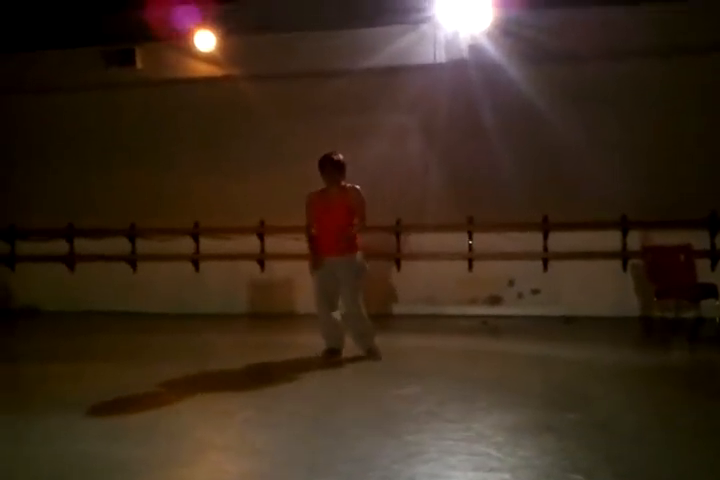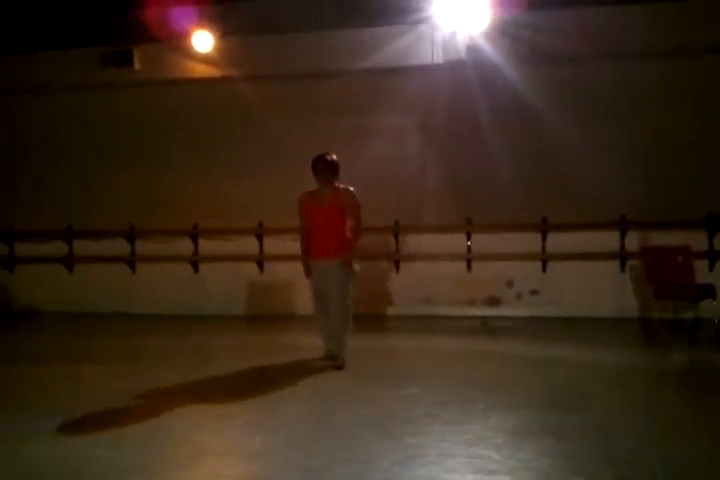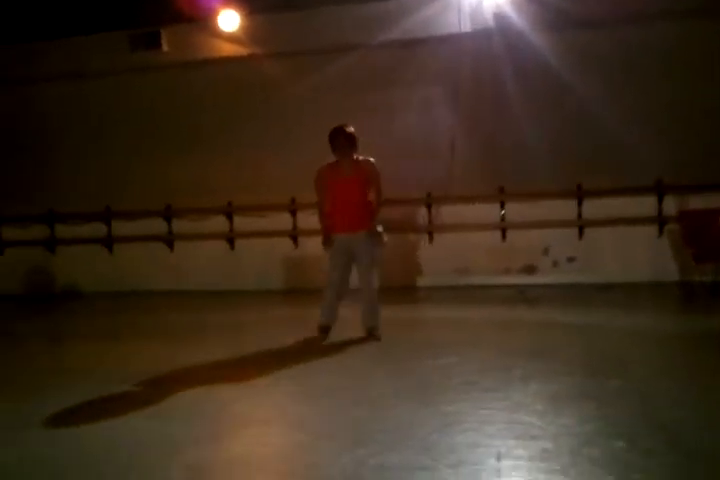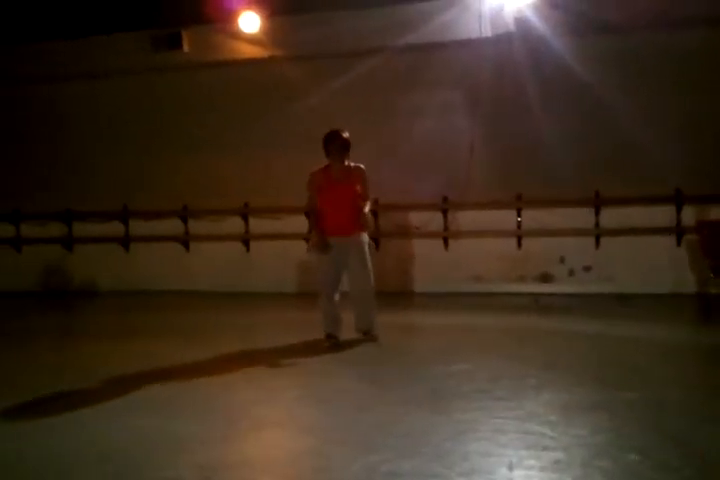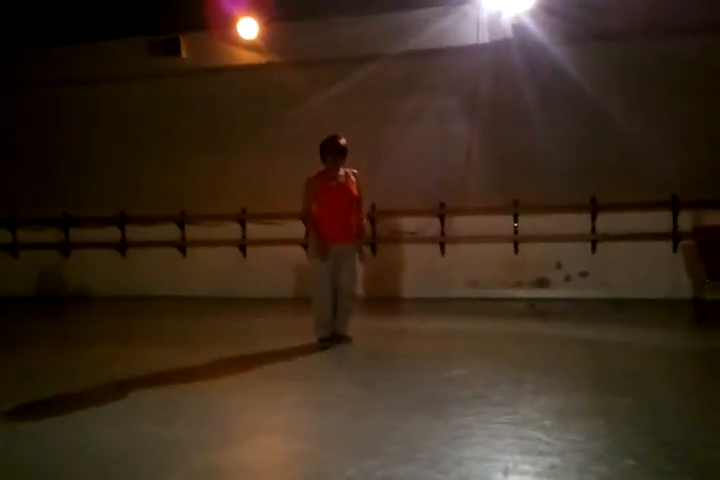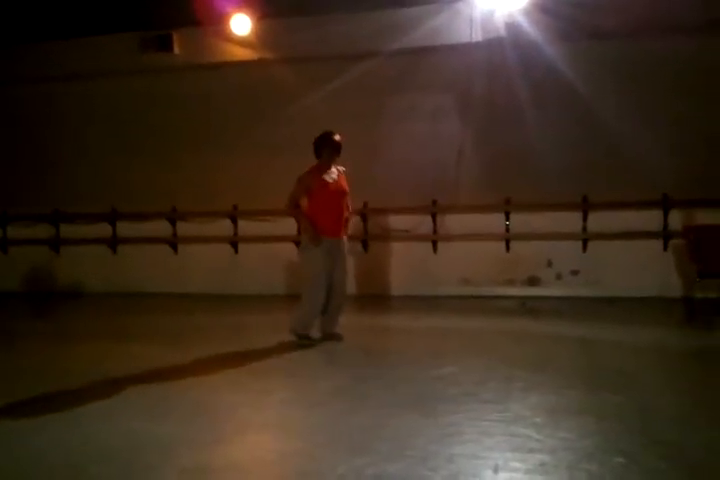
dt=0.5s
person 1, frame 1
left shoulder: (353, 193)
right shoulder: (314, 198)
left elbow: (362, 221)
right elbow: (309, 228)
left wrist: (350, 235)
right wrist: (313, 252)
left hip: (348, 256)
right hip: (323, 258)
left knee: (353, 304)
right knee: (324, 305)
left ankle: (368, 345)
right ankle: (333, 345)
person 1, frame 2
left shoulder: (347, 195)
right shoulder: (306, 199)
left elbow: (356, 225)
right elbow: (305, 231)
left wrist: (350, 252)
right wrist: (305, 259)
left hip: (339, 259)
right hip: (316, 260)
left knee: (339, 306)
right knee: (322, 308)
left ankle: (336, 351)
right ankle: (331, 347)
person 1, frame 3
left shoulder: (368, 166)
right shoulder: (324, 173)
left elbow: (377, 196)
right elbow: (321, 204)
left wrist: (374, 221)
right wrist: (325, 231)
left hip: (364, 233)
right hip: (338, 235)
left knee: (369, 282)
right knee: (335, 282)
left ankle: (371, 325)
right ankle: (326, 322)
person 1, frame 4
left shoulder: (359, 172)
right shoulder: (317, 177)
left elbow: (366, 199)
right elbow: (312, 209)
left wrist: (365, 212)
right wrist: (317, 234)
left hip: (355, 237)
right hip: (329, 239)
left knee: (363, 284)
right knee: (328, 287)
left ankle: (366, 326)
right ankle: (331, 330)
person 1, frame 5
left shoulder: (352, 177)
right shoulder: (315, 182)
right elbow: (306, 214)
left wrist: (361, 233)
right wrist: (316, 240)
left hip: (349, 245)
right hip: (326, 245)
left knee: (347, 290)
right knee: (324, 291)
left ankle: (340, 330)
right ankle: (324, 333)
person 1, frame 6
left shoulder: (341, 172)
right shoulder: (309, 177)
right elbow: (292, 203)
left wrist: (347, 217)
right wrist: (305, 222)
left hip: (339, 239)
right hip: (316, 240)
left knee: (338, 288)
right knee: (316, 287)
left ankle: (329, 328)
right ankle: (300, 328)
